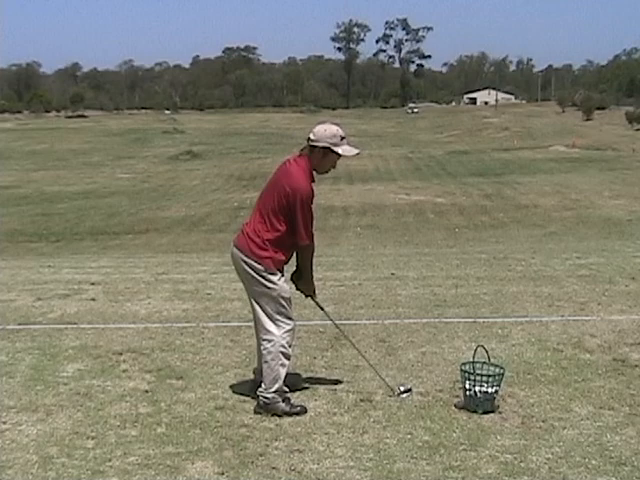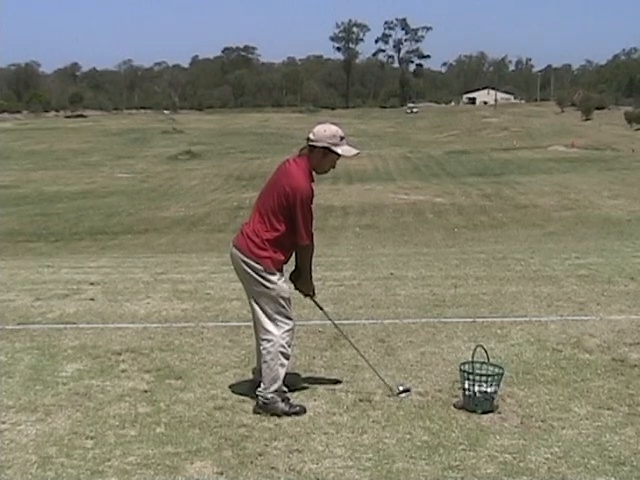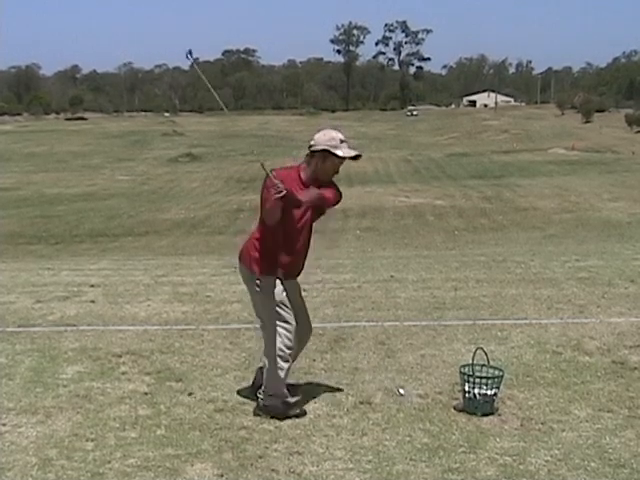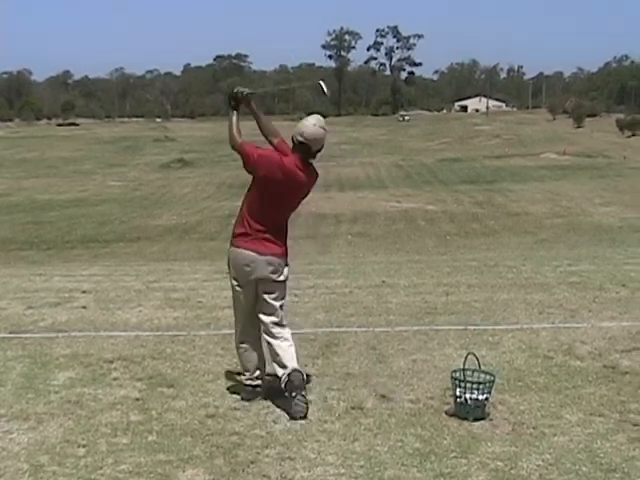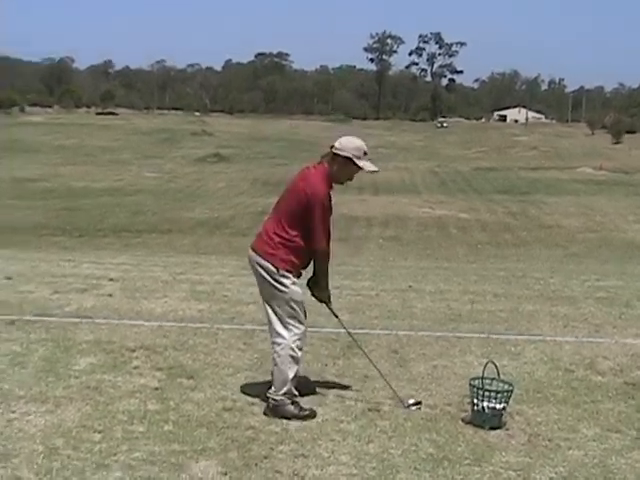
dt=1s
person 1, frame 1
left shoulder: (293, 165)
right shoulder: (301, 186)
right elbow: (305, 240)
left wrist: (300, 271)
right wrist: (307, 278)
left hip: (245, 248)
right hip: (261, 260)
left knee: (268, 324)
right knee: (280, 327)
left ankle: (265, 377)
right ankle: (270, 397)
person 1, frame 2
left shoulder: (292, 165)
right shoulder: (301, 185)
right elbow: (304, 239)
left wrist: (299, 271)
right wrist: (305, 277)
left hip: (245, 249)
right hip: (260, 259)
left knee: (268, 323)
right knee: (280, 327)
left ankle: (265, 377)
right ankle: (269, 397)
person 1, frame 3
left shoulder: (331, 192)
right shoulder: (278, 178)
left elbow: (313, 197)
right elbow: (269, 219)
left wrist: (292, 197)
right wrist: (276, 198)
left hip: (288, 270)
right hip: (261, 266)
left knee: (301, 330)
right knee: (283, 332)
left ankle: (266, 381)
right ankle: (269, 399)
person 1, frame 4
left shoulder: (273, 163)
right shoulder: (310, 176)
left elbow: (235, 142)
right elbow: (275, 138)
left wrist: (236, 109)
right wrist: (251, 106)
left hip: (242, 251)
right hip: (274, 257)
left knee: (246, 323)
right knee: (274, 322)
left ankle: (252, 380)
right ankle: (289, 376)
person 1, frame 5
left shoulder: (311, 174)
right shoulder: (319, 191)
right elbow: (320, 246)
left wrist: (315, 278)
right wrist: (322, 285)
left hip: (265, 254)
right hip: (276, 263)
left knee: (288, 325)
right knee: (292, 331)
left ankle: (284, 380)
right ankle: (280, 399)
